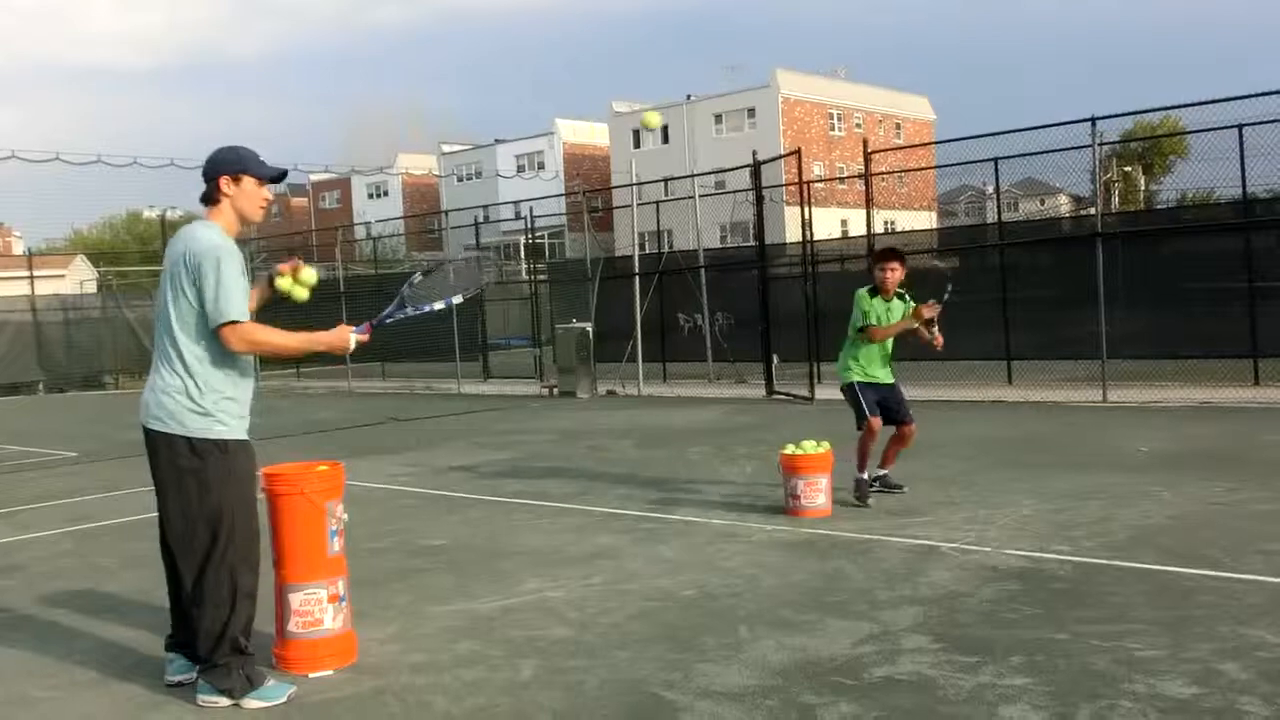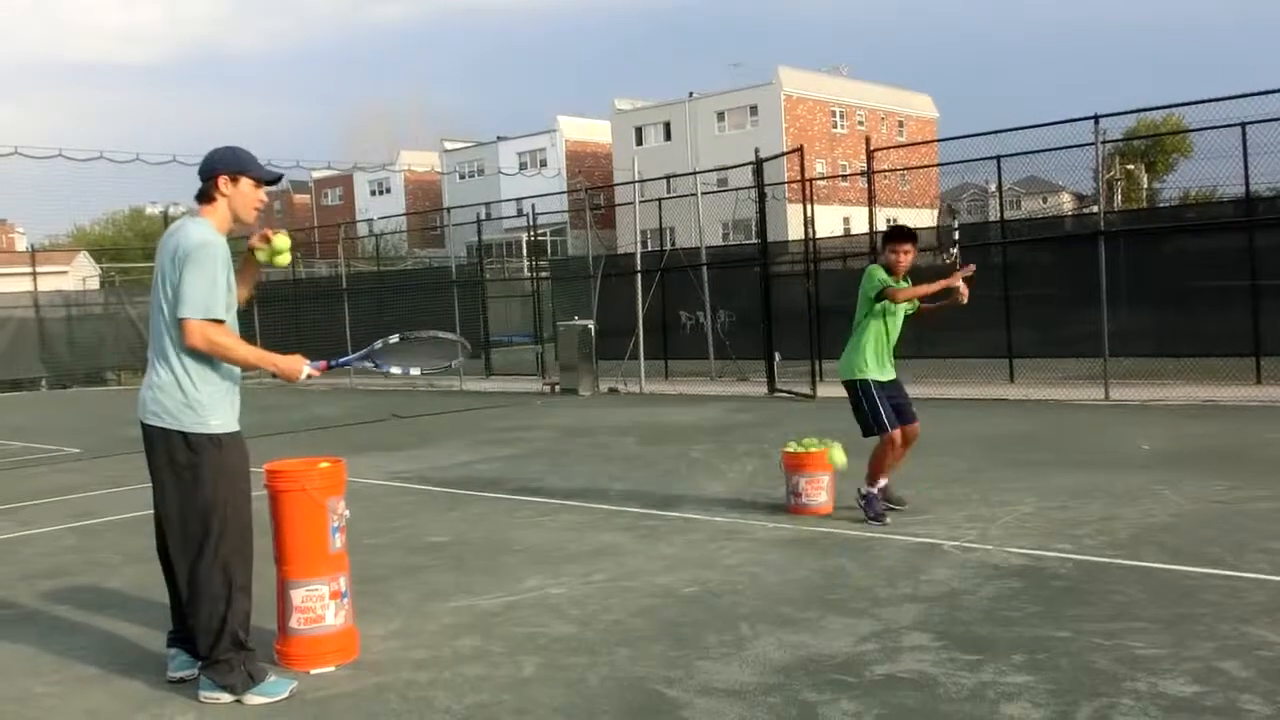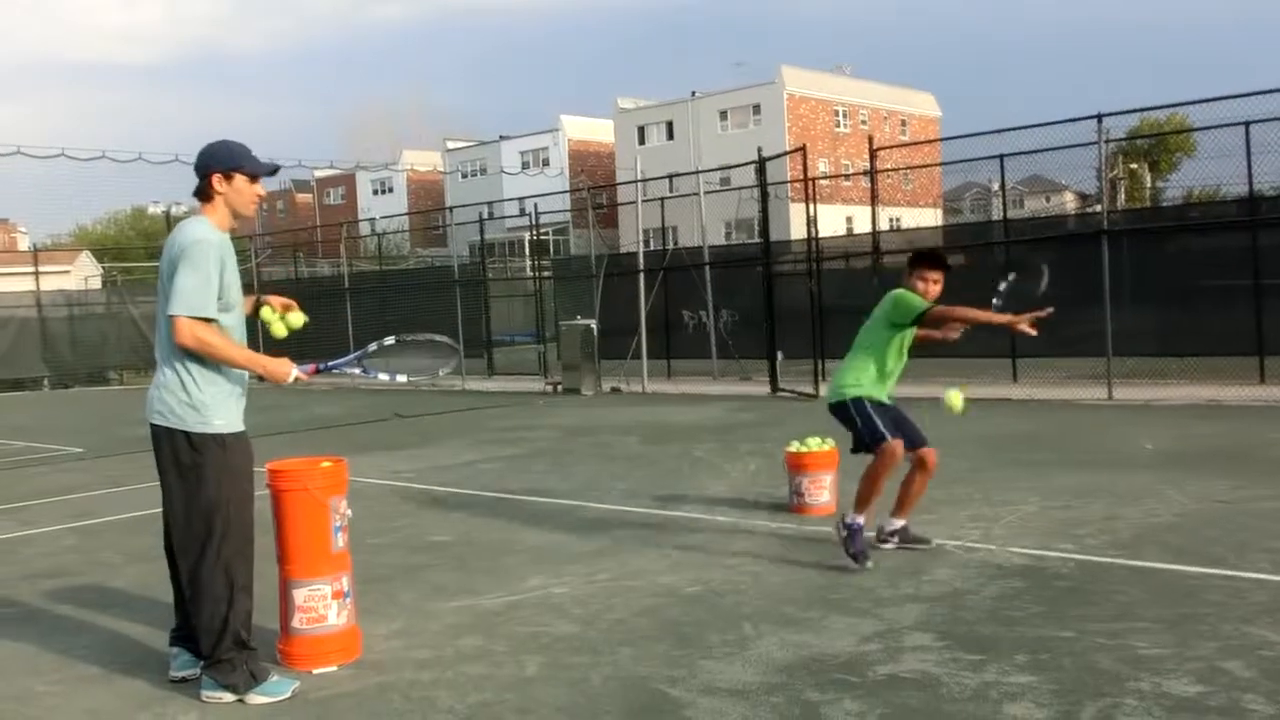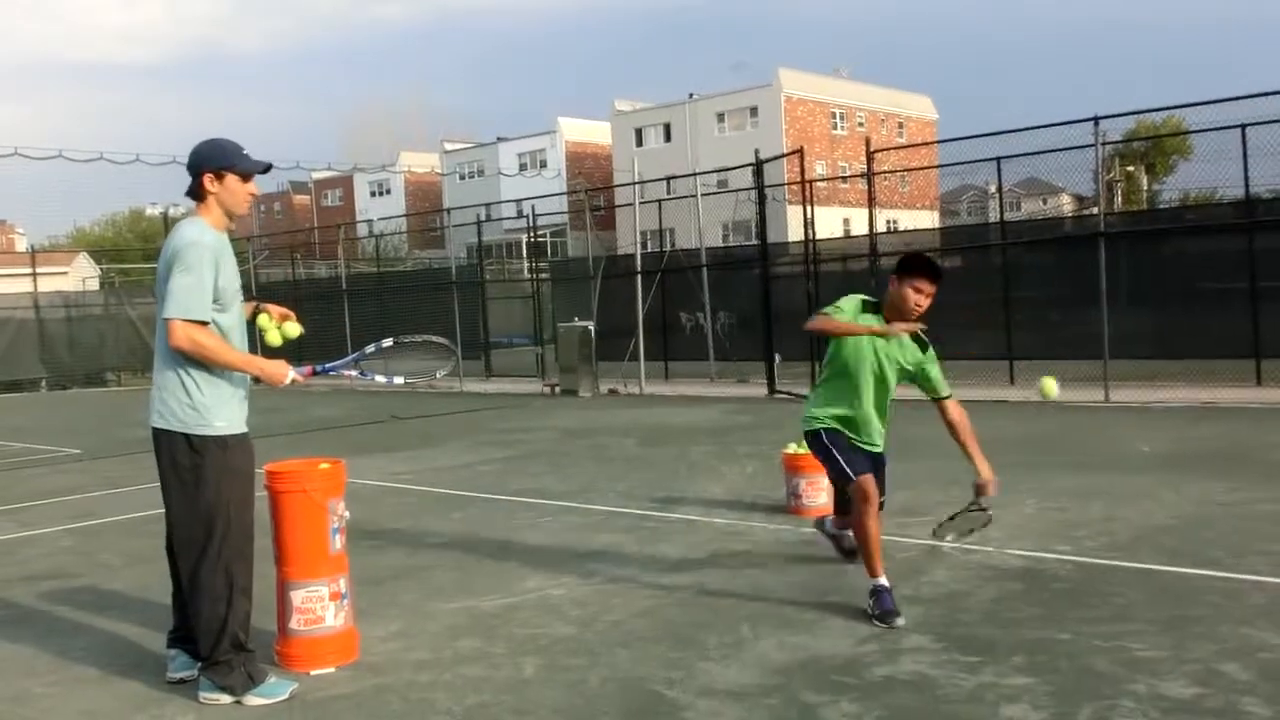
dt=0.4s
person 1, frame 1
left shoulder: (192, 239)
right shoulder: (215, 246)
right elbow: (238, 336)
left wrist: (269, 283)
right wrist: (323, 340)
left hip: (173, 419)
right hip: (205, 426)
left knee: (189, 542)
right knee: (229, 548)
left ankle: (187, 651)
right ankle: (225, 674)
person 1, frame 2
left shoulder: (183, 234)
right shoulder: (204, 242)
left elbow: (224, 301)
right elbow: (200, 333)
left wrist: (255, 261)
right wrist: (277, 362)
left hip: (169, 414)
right hip: (199, 421)
left knee: (186, 537)
right knee: (222, 543)
left ankle: (187, 646)
right ankle: (225, 669)
person 1, frame 3
left shoulder: (198, 236)
right shoulder: (203, 241)
right elbow: (188, 331)
left wrist: (255, 302)
right wrist: (264, 364)
left hip: (185, 416)
right hip: (204, 421)
left knee: (193, 538)
right knee: (224, 543)
left ankle: (190, 647)
right ankle: (228, 669)
person 1, frame 4
left shoulder: (204, 239)
right shoulder: (198, 243)
right elbow: (183, 333)
left wrist: (255, 308)
right wrist: (261, 366)
left hip: (190, 420)
right hip: (205, 424)
left knee: (194, 541)
right knee: (223, 546)
left ankle: (187, 648)
right ankle: (226, 671)
person 2, frame 1
left shoulder: (903, 299)
right shoulder: (862, 296)
left elbow: (913, 326)
right elbow: (873, 335)
left wrist: (931, 334)
right wrist: (912, 316)
left hip: (883, 375)
right hip: (855, 374)
left knee: (906, 429)
right knee: (873, 425)
left ankle: (879, 475)
right ankle: (861, 478)
person 2, frame 2
left shoulder: (903, 283)
right shoulder: (873, 273)
left elbow: (914, 308)
right elbow: (895, 297)
left wrist: (950, 300)
right wrist: (945, 283)
left hip: (885, 371)
right hip: (862, 371)
left knee: (910, 431)
right knee: (892, 437)
left ankle: (879, 484)
right ankle: (868, 492)
person 2, frame 3
left shoulder: (904, 309)
right shoulder: (901, 299)
right elbow: (950, 313)
left wrist: (934, 334)
right wrist: (1010, 320)
left hip: (876, 396)
right hip: (852, 393)
left knee: (927, 459)
right knee: (892, 451)
left ankle: (894, 528)
right ankle: (854, 523)
person 2, frame 4
left shoulder: (918, 349)
right shoulder: (860, 305)
left elbow: (949, 407)
right elbow: (816, 324)
left wrist: (980, 463)
right wrist: (884, 327)
left hip: (872, 433)
right hip: (828, 422)
left knee: (864, 509)
right knee: (865, 496)
left ankle: (836, 525)
right ankle: (880, 587)
